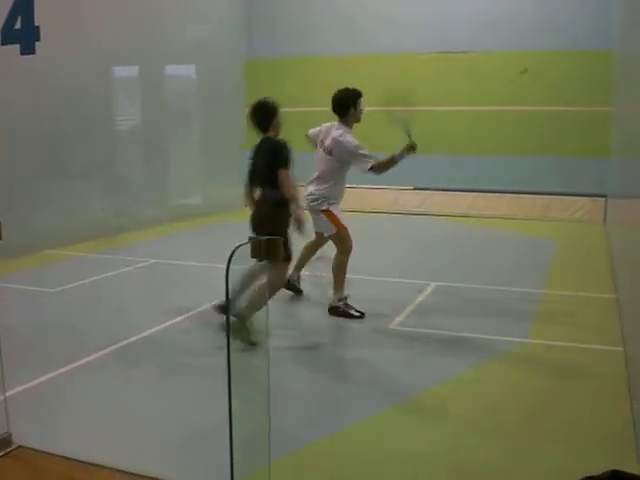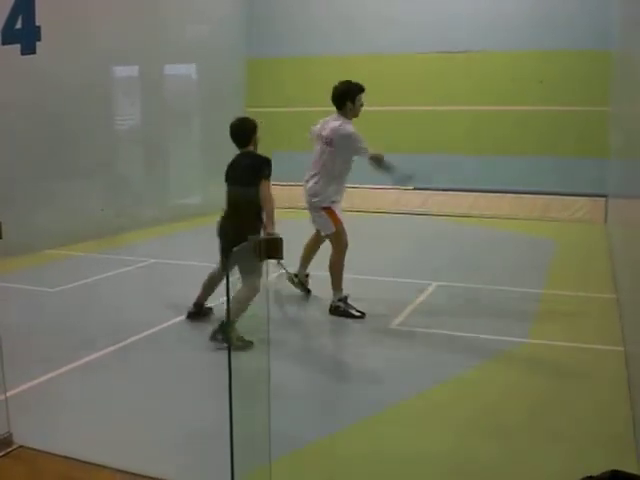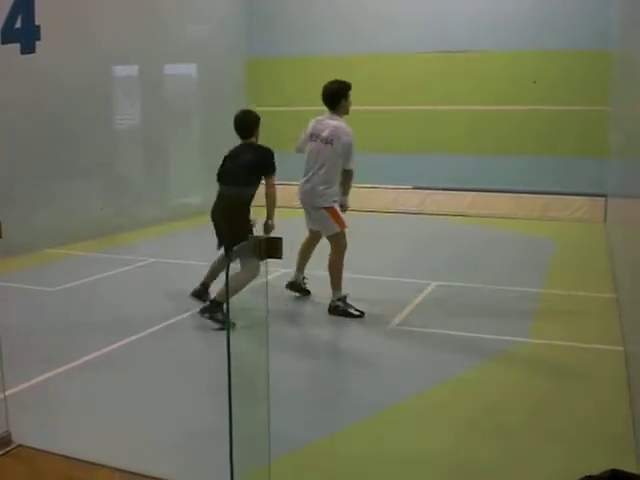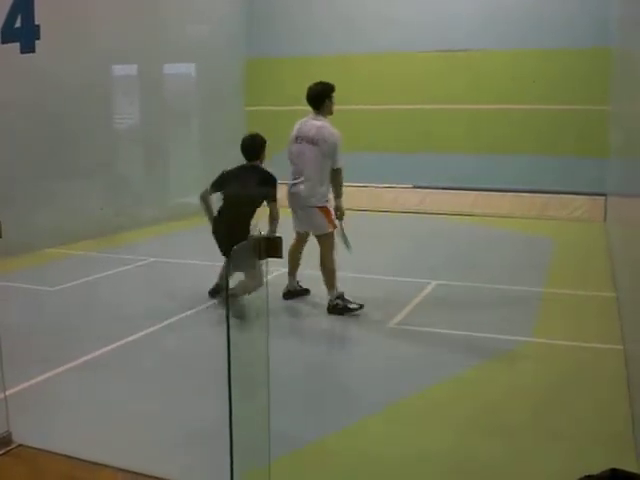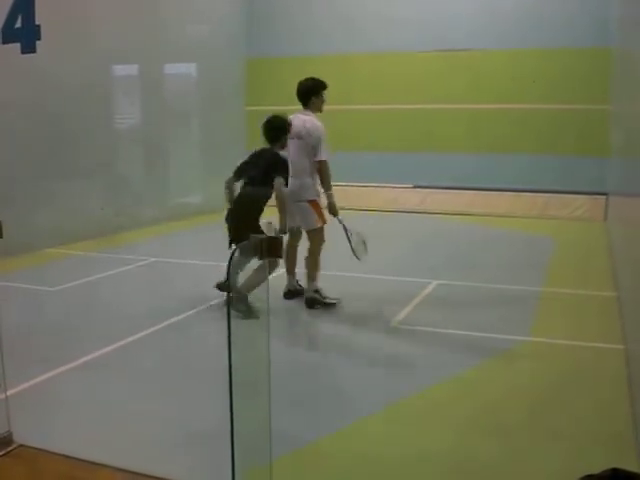
dt=0.2s
person 1, frame 1
left shoulder: (326, 129)
right shoulder: (346, 143)
left elbow: (310, 135)
right elbow: (377, 168)
right wrist: (402, 153)
left hip: (317, 196)
right hip: (322, 201)
left knee: (320, 239)
right knee: (344, 245)
left ankle: (293, 277)
right ankle: (338, 302)
person 1, frame 2
left shoulder: (325, 123)
right shoulder: (347, 132)
left elbow: (313, 135)
right elbow: (373, 157)
right wrist: (388, 167)
left hip: (315, 190)
right hip: (323, 196)
left knee: (320, 235)
right knee: (341, 245)
left ankle: (300, 274)
right ankle: (338, 301)
person 1, frame 3
left shoulder: (314, 124)
right shoulder: (344, 132)
left elbow: (300, 148)
right elbow: (347, 171)
right wrist: (344, 197)
left hip: (307, 192)
right hip: (324, 197)
left knee: (314, 235)
right knee: (339, 245)
left ankle: (297, 279)
right ankle: (337, 301)
person 1, frame 4
left shoulder: (298, 127)
right shoulder: (329, 132)
right elbow: (335, 171)
right wrist: (338, 202)
left hip: (295, 194)
right hip: (314, 198)
left knee: (300, 238)
right knee: (327, 245)
left ankle: (291, 285)
right ankle: (335, 300)
person 1, frame 5
left shoulder: (289, 122)
right shoulder: (315, 126)
right elbow: (321, 164)
right wrist: (330, 197)
left hip: (287, 188)
right hip: (304, 191)
left knee: (293, 236)
right knee: (316, 237)
left ankle: (292, 285)
right ankle: (313, 290)
person 2, frame 1
left shoulder: (257, 151)
right shoulder: (279, 147)
left elbow: (248, 193)
right elbow: (286, 181)
right wrist: (297, 208)
left hip: (261, 216)
right hip: (274, 218)
left knee: (264, 265)
right knee: (277, 276)
left ankle: (230, 304)
right ankle: (240, 318)
person 2, frame 2
left shoulder: (233, 165)
right shoulder: (261, 161)
right elbow: (265, 194)
left wrist: (263, 224)
right wrist: (270, 225)
left hip: (228, 222)
right hip: (247, 226)
left knee: (223, 268)
right knee: (251, 284)
left ankle: (197, 308)
right ankle: (227, 329)
person 2, frame 3
left shoulder: (229, 156)
right shoulder: (265, 154)
right elbow: (271, 188)
right wrist: (269, 218)
left hip: (219, 210)
right hip: (239, 213)
left knee: (229, 252)
right knee: (251, 268)
left ankle: (203, 290)
right ankle: (216, 304)
person 2, frame 4
left shoulder: (231, 173)
right shoulder: (267, 178)
left elbow: (204, 196)
right elbow: (273, 212)
left wrist: (213, 220)
right wrist: (271, 236)
left hip: (220, 225)
right hip: (238, 226)
left knee: (235, 257)
right knee: (255, 278)
left ankle: (220, 287)
right ankle: (233, 295)
person 2, frame 5
left shoulder: (255, 156)
right shoulder: (279, 161)
left elbow: (229, 182)
right elbow: (279, 190)
right wrist: (283, 221)
left hip: (236, 213)
right hip: (246, 216)
left knee: (247, 253)
right knee: (271, 262)
left ankle: (228, 284)
right ankle: (240, 295)
